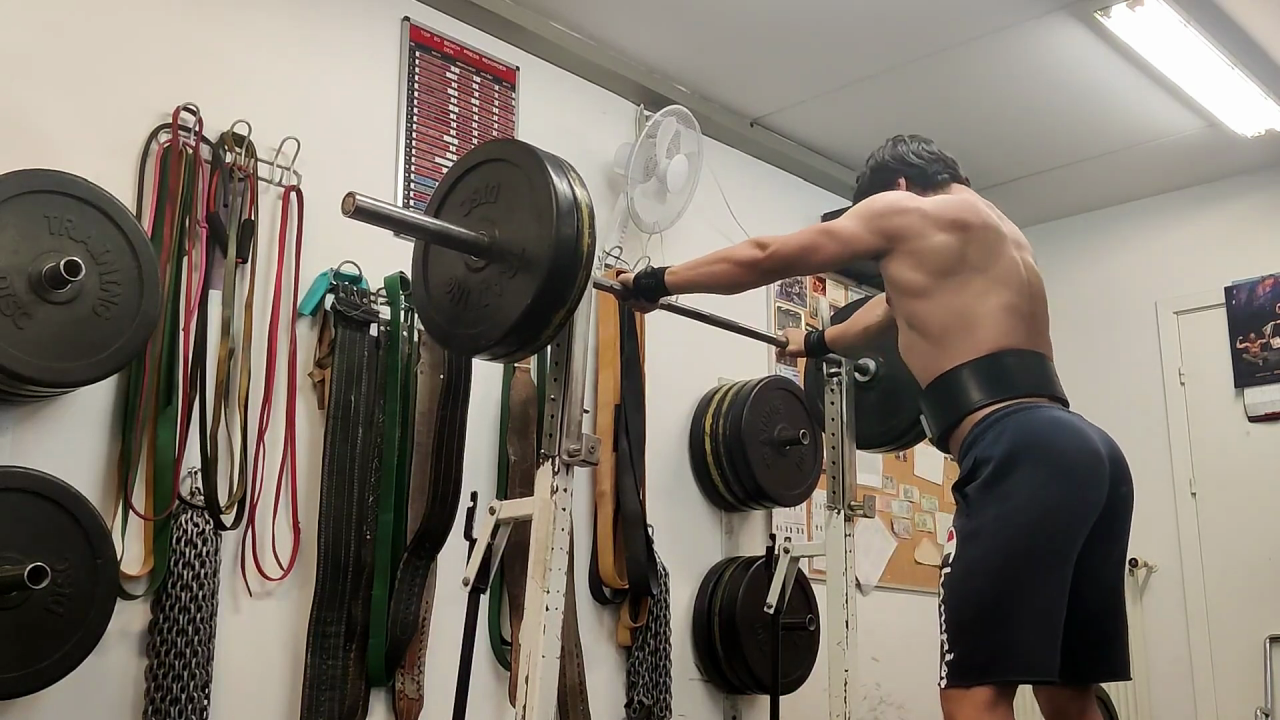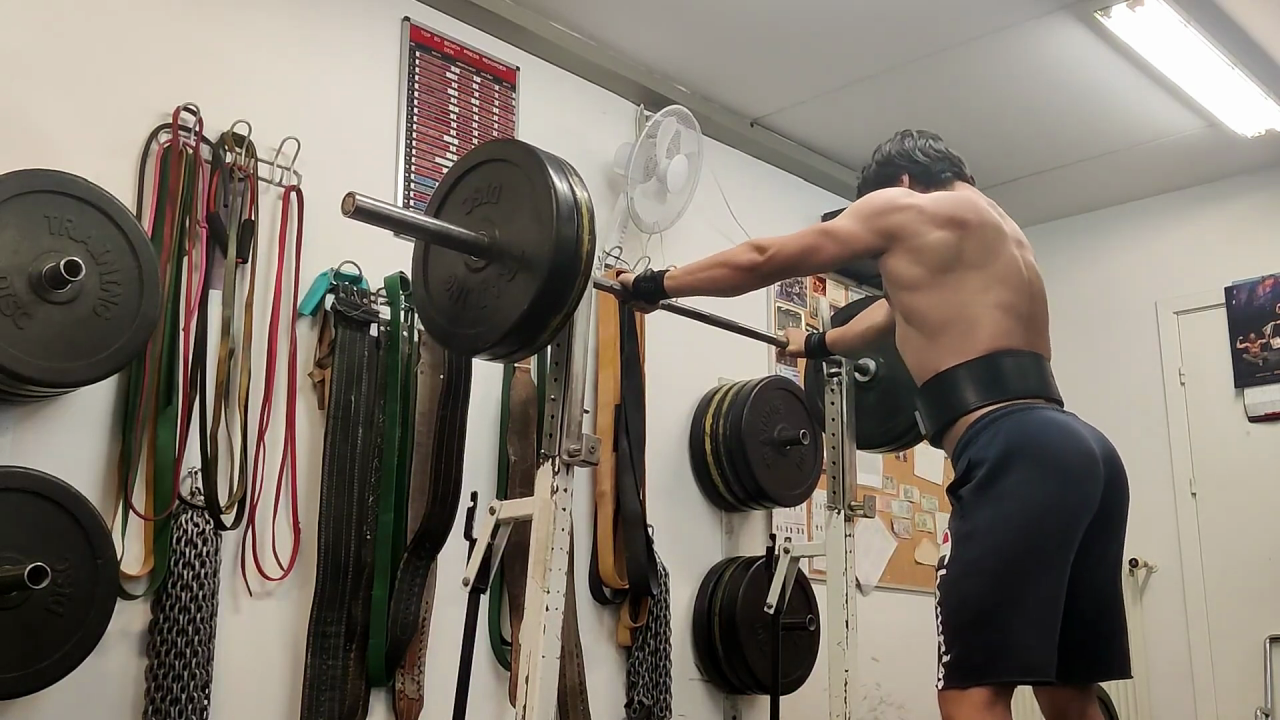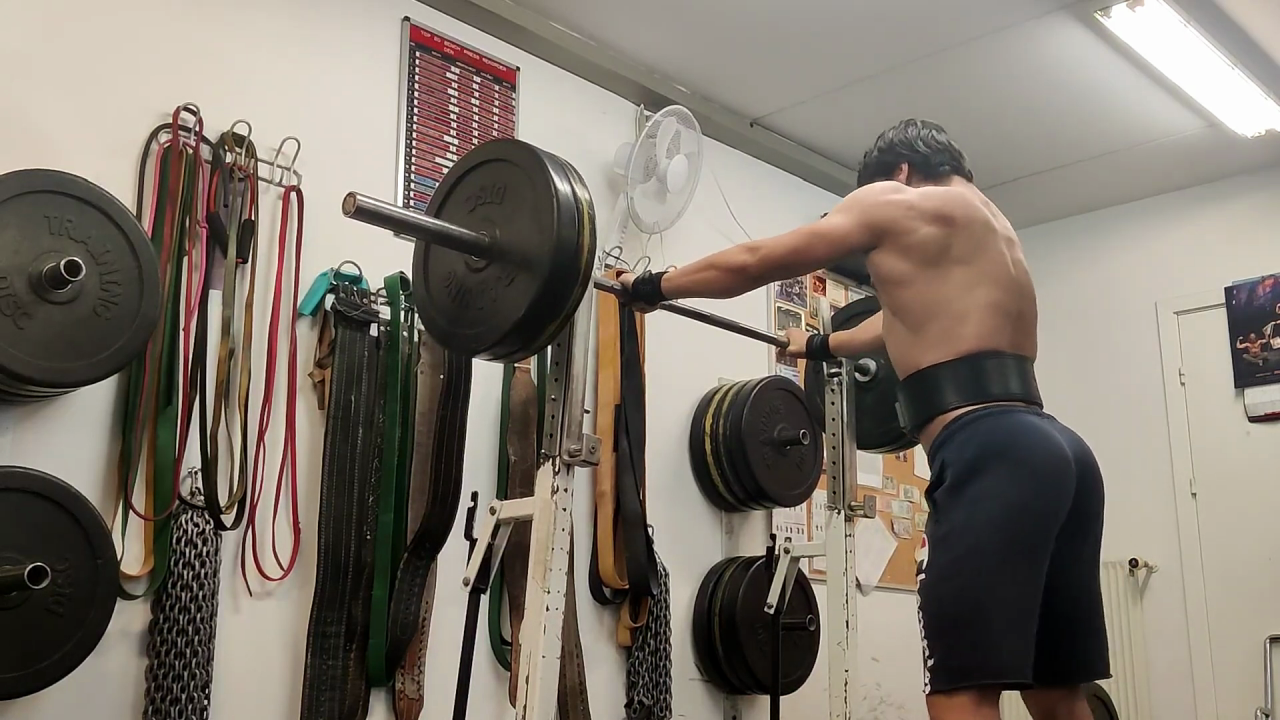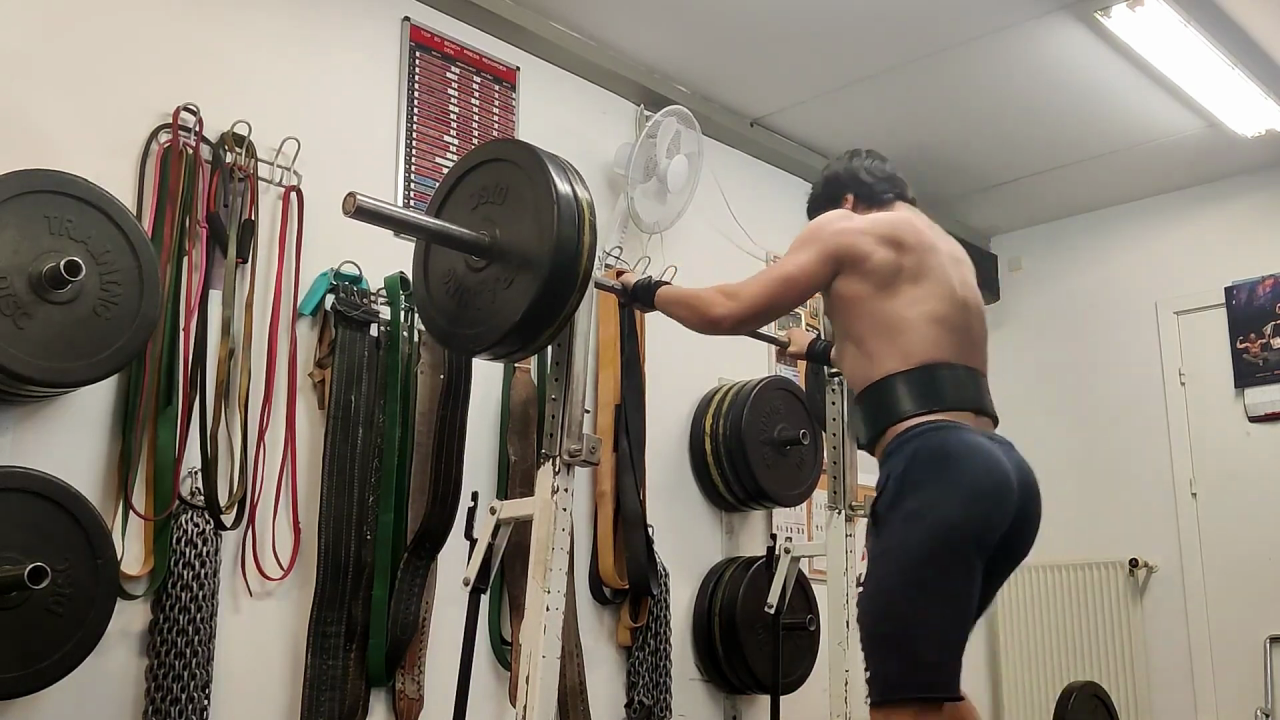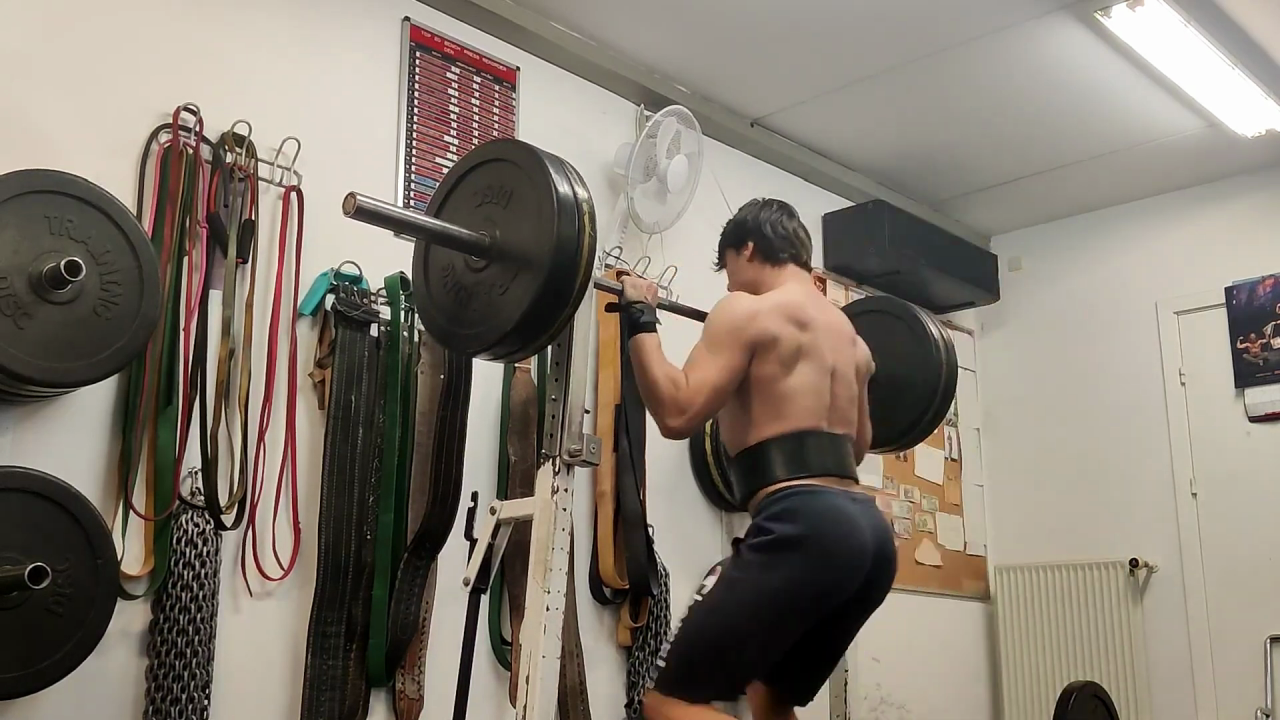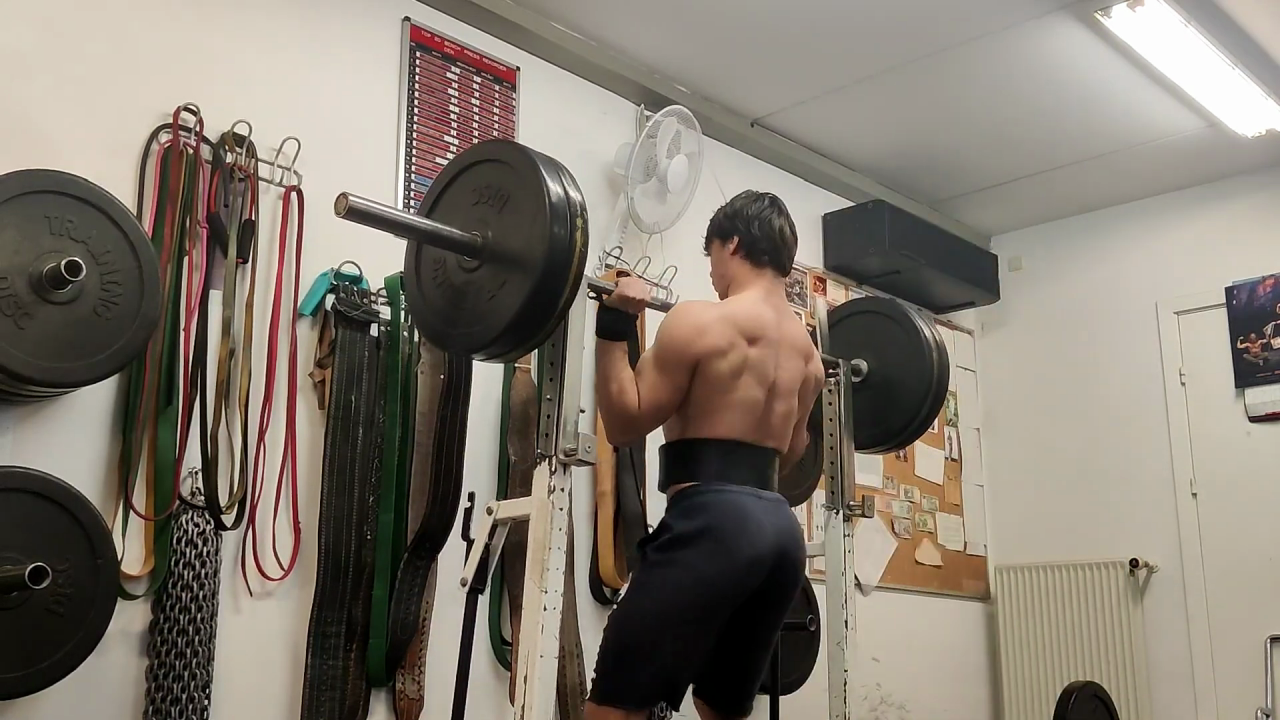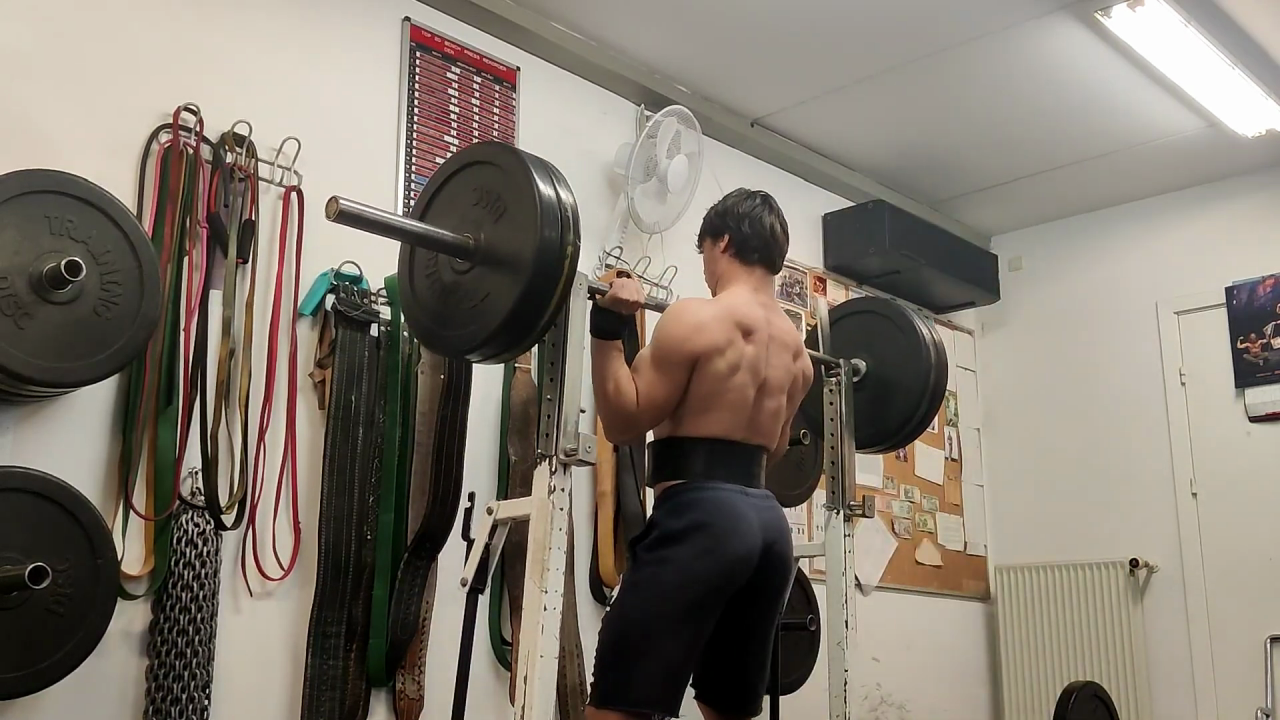
dt=0.3s
person 1, frame 1
left shoulder: (906, 210)
right shoulder: (997, 233)
left elbow: (763, 258)
left wrist: (654, 282)
right wrist: (819, 341)
left hip: (1023, 457)
right hip: (1086, 454)
person 1, frame 2
left shoulder: (907, 208)
right shoulder: (999, 230)
left elbow: (761, 260)
left wrist: (654, 285)
right wrist: (820, 344)
left hip: (1017, 458)
right hip: (1080, 453)
person 1, frame 3
left shoulder: (897, 202)
right shoulder: (995, 230)
left elbow: (754, 262)
left wrist: (654, 286)
right wrist: (822, 345)
left hip: (990, 458)
right hip: (1057, 453)
person 1, frame 4
left shoulder: (848, 229)
right shoulder: (949, 253)
left elbow: (728, 309)
left wrist: (652, 290)
right wrist: (825, 347)
left hip: (934, 469)
right hip: (1002, 471)
person 1, frame 5
left shoulder: (747, 311)
right shoulder: (845, 332)
left elbow: (678, 413)
left wrist: (639, 318)
left hip: (805, 529)
right hip: (867, 530)
person 1, frame 6
left shoulder: (699, 321)
right shoulder: (807, 348)
left elbow: (624, 422)
left wrist: (613, 326)
left hip: (709, 524)
right hip: (777, 528)
person 1, frame 7
left shoulder: (695, 319)
right shoulder: (796, 347)
left elbow: (623, 421)
left wrist: (608, 327)
left hip: (699, 521)
right hip: (766, 524)
